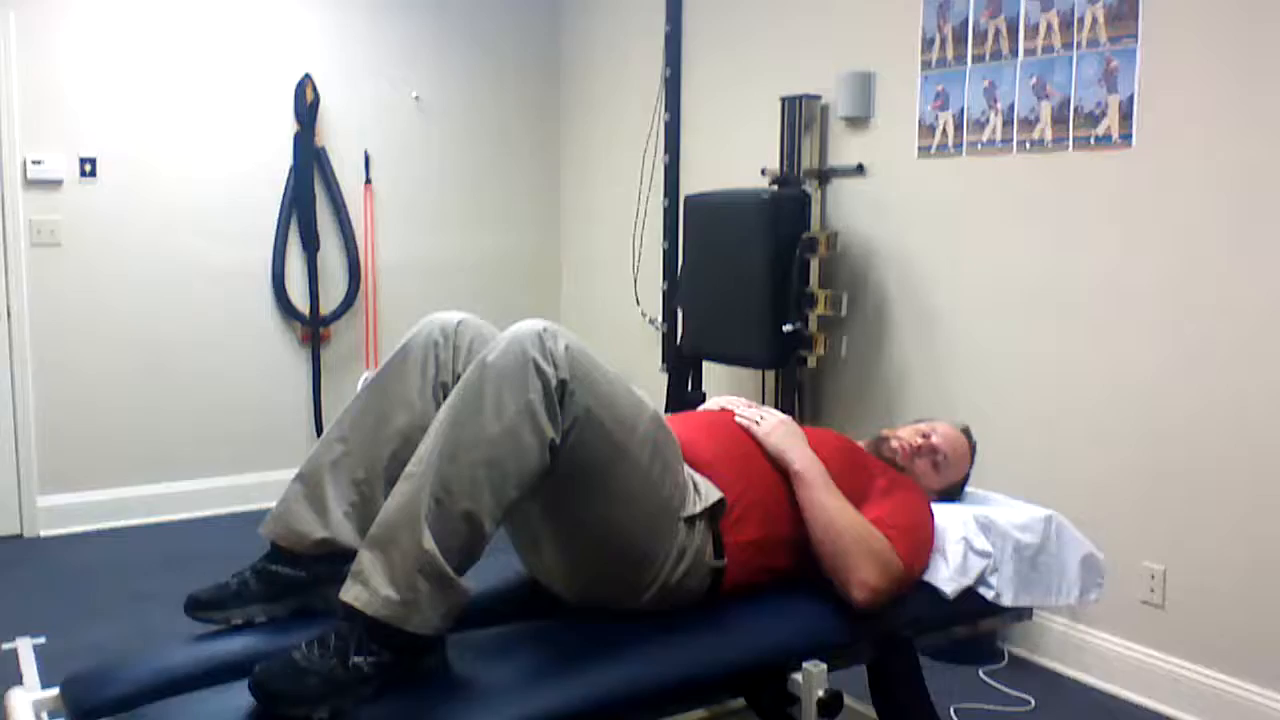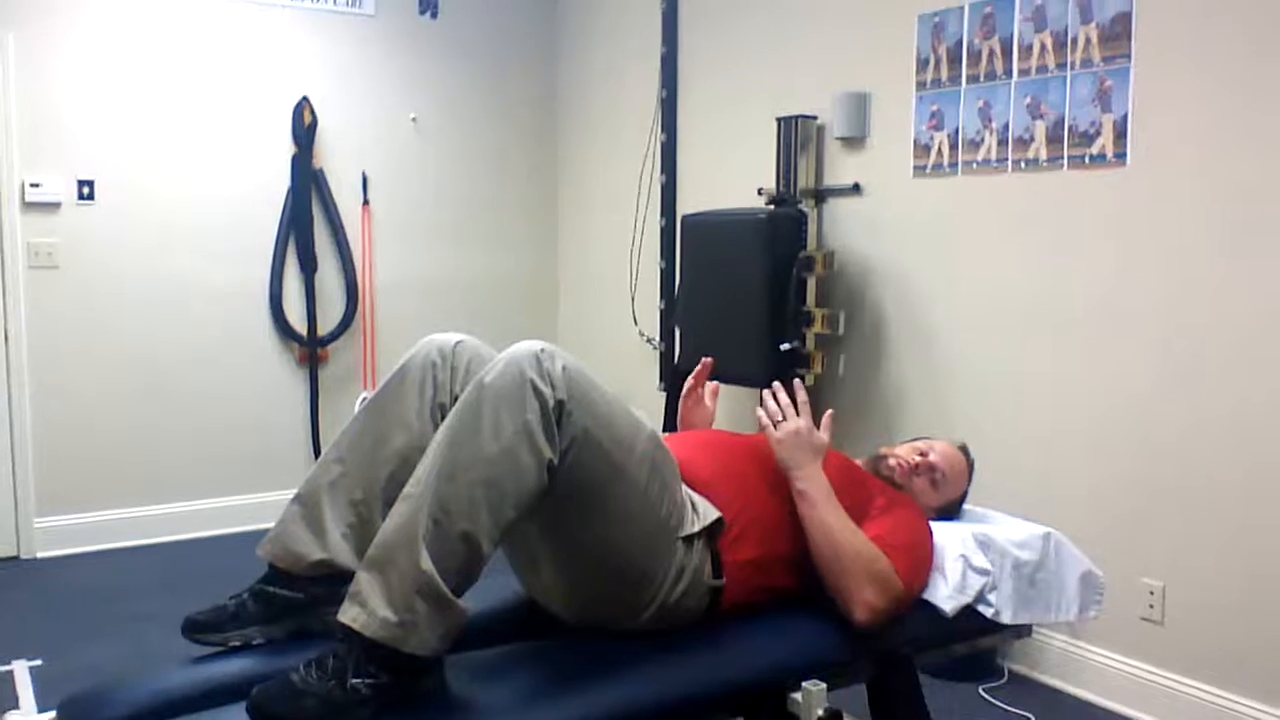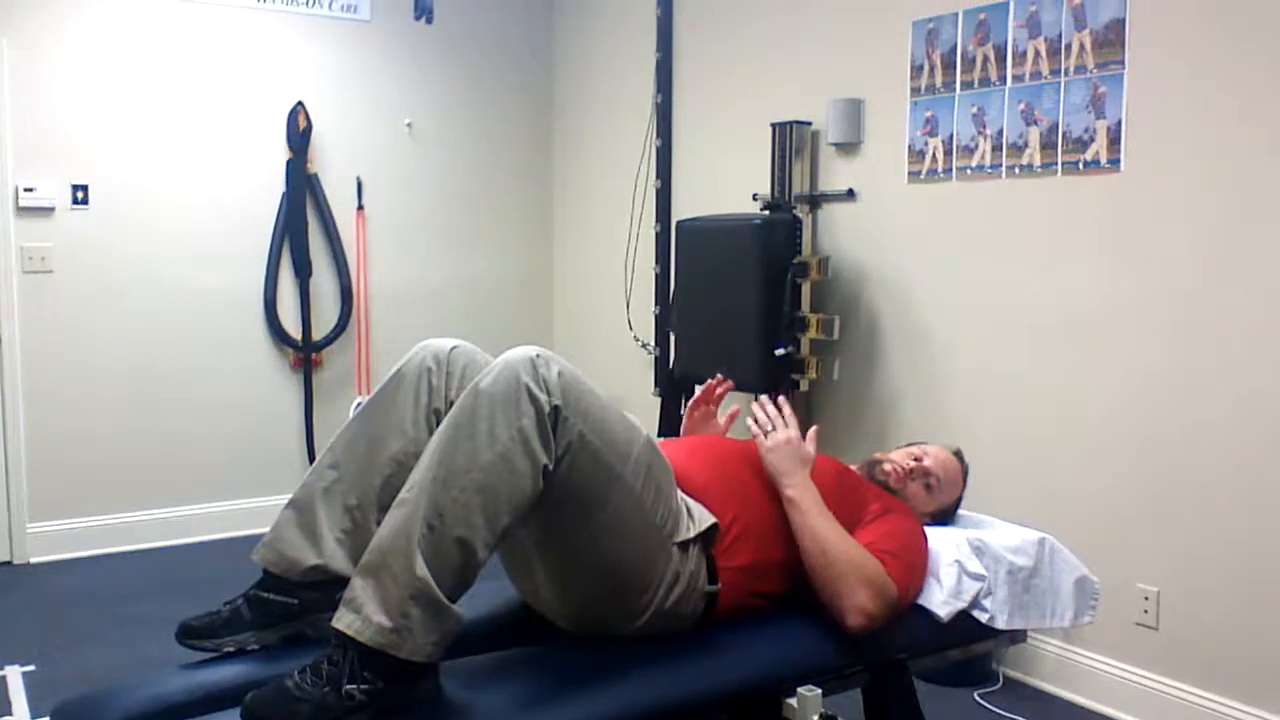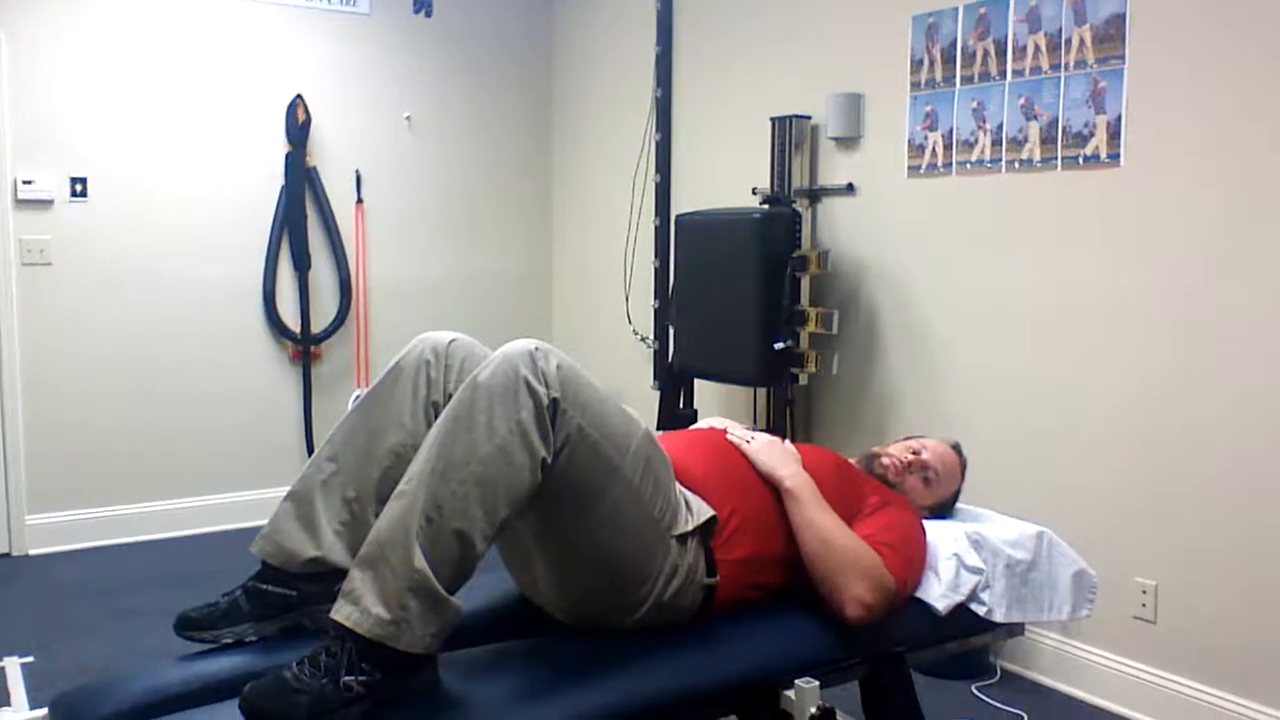
dt=0.3s
person 1, frame 1
left shoulder: (901, 504)
right shoulder: (807, 445)
left elbow: (863, 581)
left wrist: (796, 455)
right wrist: (706, 425)
left hip: (679, 533)
right hip: (583, 522)
left knee: (537, 351)
right knee: (451, 338)
left ankle: (390, 623)
right ankle: (310, 557)
person 1, frame 2
left shoulder: (899, 521)
right shoulder: (806, 460)
left elbow: (866, 602)
left wrist: (806, 472)
right wrist: (691, 437)
left hip: (675, 556)
right hip: (574, 537)
left knee: (534, 373)
right knee: (449, 360)
left ankle: (388, 647)
right ankle: (307, 580)
person 1, frame 3
left shoulder: (895, 527)
right shoulder: (812, 466)
left elbow: (858, 606)
left wrist: (793, 479)
right wrist: (695, 441)
left hip: (669, 561)
right hip: (576, 548)
left knee: (530, 377)
right knee: (444, 365)
left ankle: (383, 651)
right ankle: (302, 585)
person 1, frame 4
left shoulder: (891, 520)
right shoulder: (793, 459)
left elbow: (857, 597)
left wrist: (789, 476)
right wrist: (697, 440)
left hip: (670, 551)
right hip: (568, 536)
left knee: (529, 370)
right knee: (442, 358)
left ankle: (382, 642)
right ankle: (299, 577)
